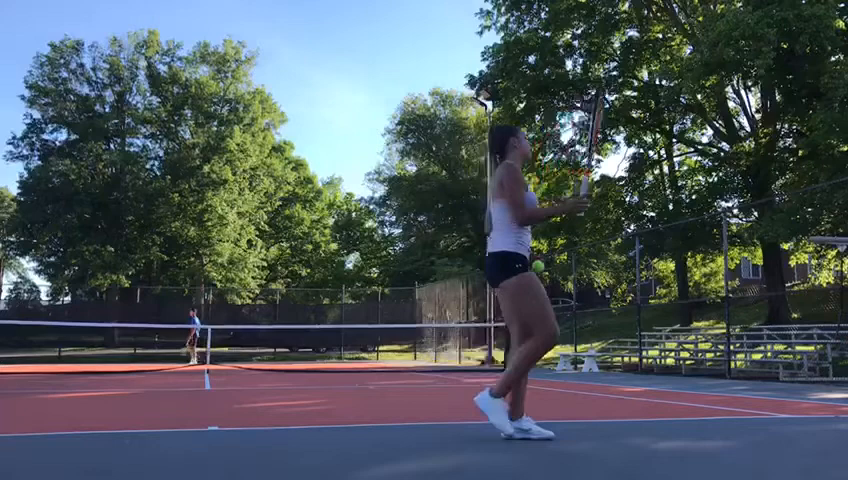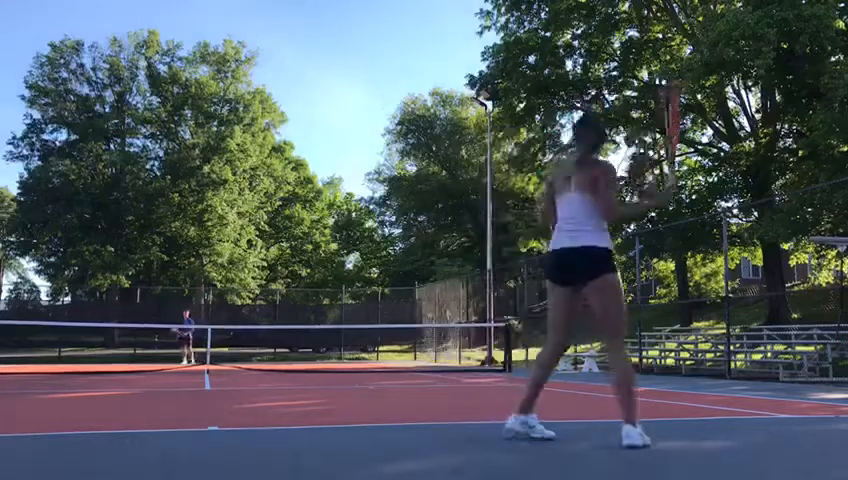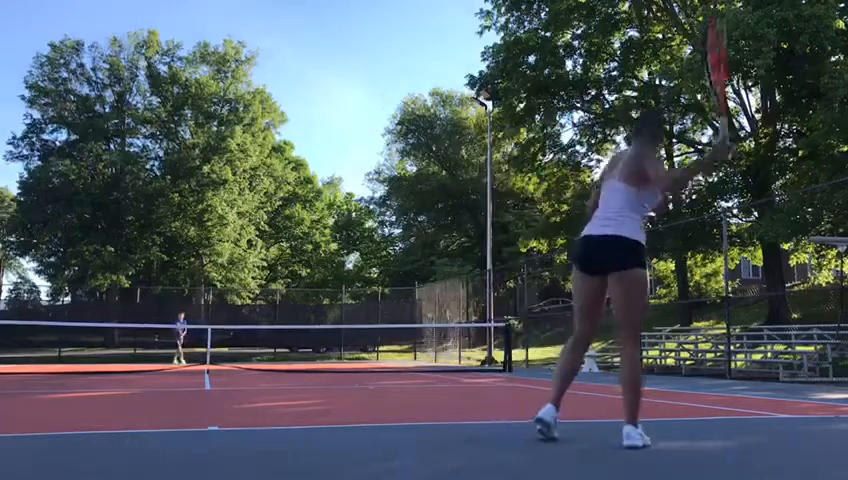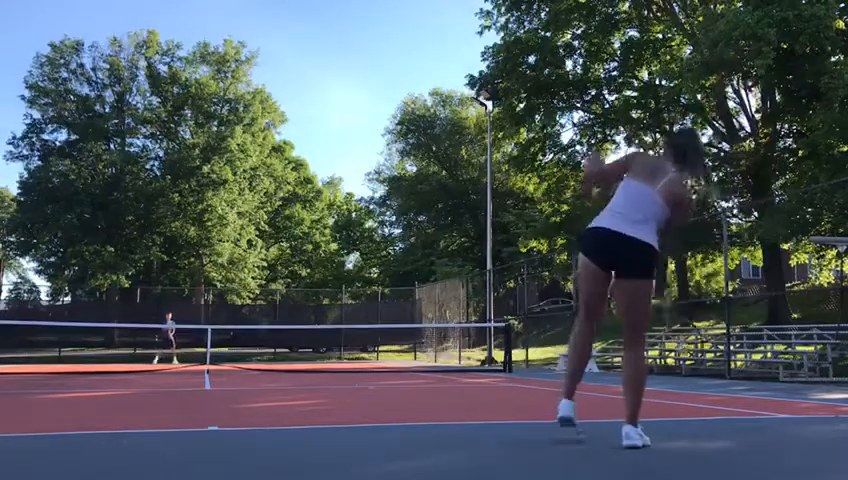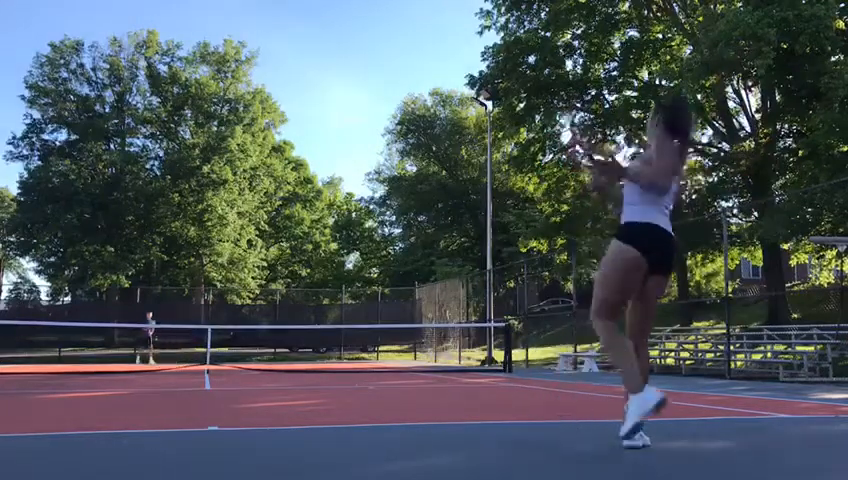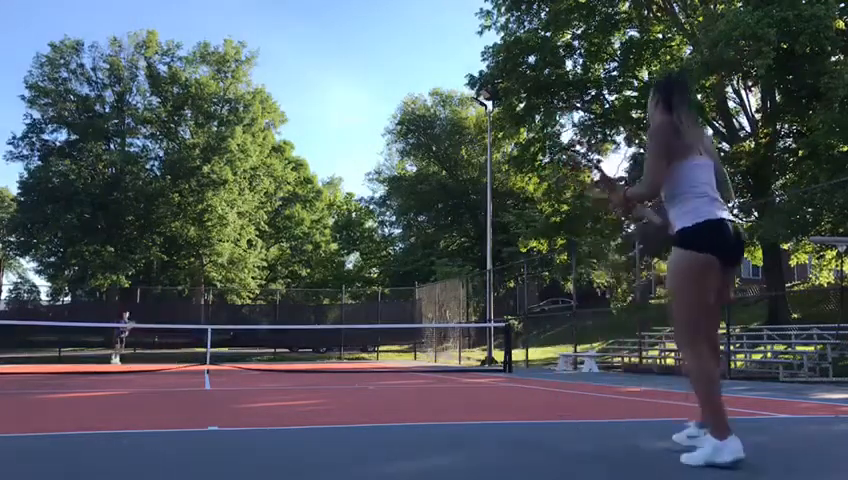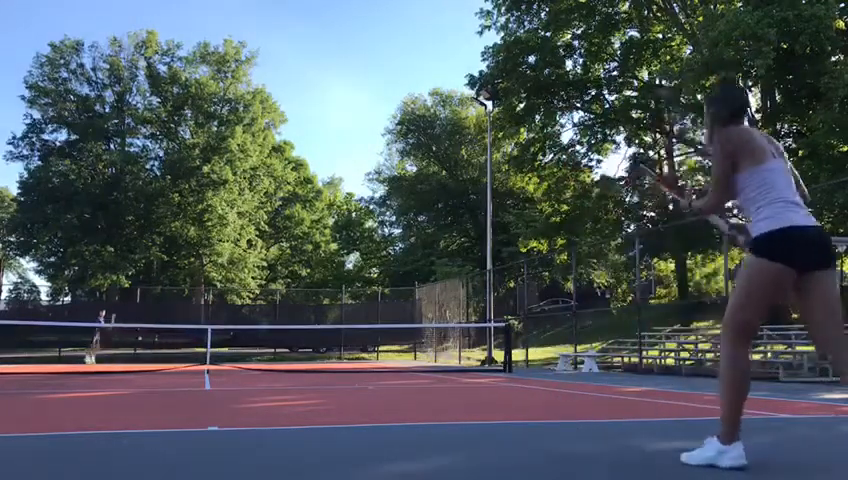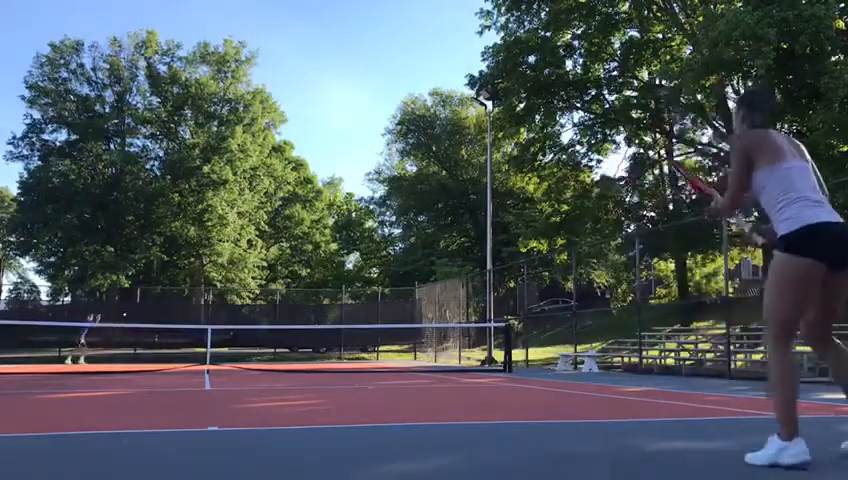
dt=0.5s
person 1, frame 1
left shoulder: (502, 174)
right shoulder: (510, 170)
right elbow: (521, 216)
right wrist: (564, 208)
left hip: (500, 260)
right hip: (509, 260)
left knee: (523, 340)
right knee: (547, 333)
left ankle: (514, 417)
right ankle: (495, 394)
person 1, frame 2
left shoulder: (557, 172)
right shoulder: (602, 169)
left elbow: (549, 219)
right elbow: (611, 215)
right wrist: (652, 203)
left hip: (558, 257)
right hip: (593, 256)
left knee: (555, 342)
right knee: (616, 343)
left ankle: (522, 415)
right ankle: (630, 426)
person 1, frame 3
left shoulder: (615, 159)
right shoulder: (647, 158)
right elbow: (667, 183)
right wrist: (709, 160)
left hip: (588, 242)
right hip: (623, 247)
left knee: (581, 334)
right knee: (630, 340)
left ankle: (550, 408)
right ankle: (631, 426)
person 1, frame 4
left shoulder: (640, 161)
right shoulder: (682, 193)
left elbow: (590, 180)
left wrist: (593, 160)
left hip: (598, 237)
right hip: (638, 251)
left knee: (585, 323)
right knee: (634, 343)
left ankle: (567, 401)
right ankle: (631, 427)
person 1, frame 5
left shoulder: (661, 142)
right shoulder: (676, 156)
left elbow: (659, 182)
left wrist: (621, 170)
right wrist: (609, 175)
left hip: (638, 235)
right hip: (663, 244)
left knee: (602, 316)
right knee: (638, 336)
left ankle: (640, 391)
right ankle: (632, 425)
person 1, frame 6
left shoulder: (662, 129)
right shoulder: (699, 136)
left elbow: (650, 188)
left wrist: (625, 197)
left hip: (697, 236)
right hip: (727, 232)
left knee: (691, 340)
right knee: (704, 339)
left ankle: (722, 439)
right ankle: (706, 426)
person 1, frame 7
left shoulder: (726, 139)
right shoulder: (769, 141)
left elbow: (716, 201)
left wrist: (693, 205)
left hip: (778, 243)
right hip: (814, 239)
left knee: (734, 338)
left ankle: (727, 442)
person 1, frame 8
left shoulder: (746, 139)
right shoulder: (795, 144)
left elbow: (731, 203)
left wrist: (717, 205)
left hip: (804, 240)
left knee: (777, 339)
left ankle: (788, 441)
